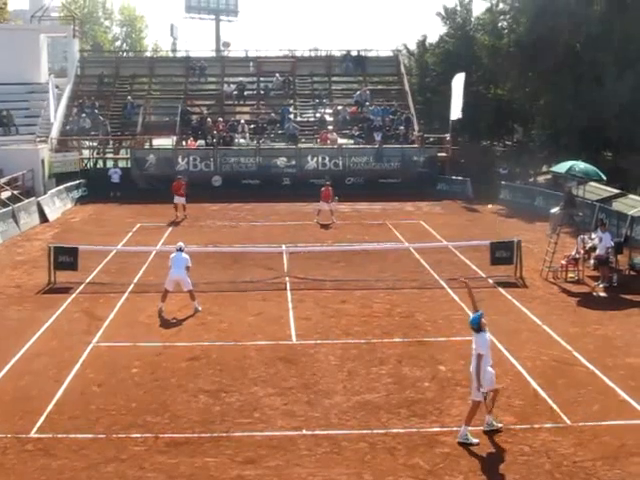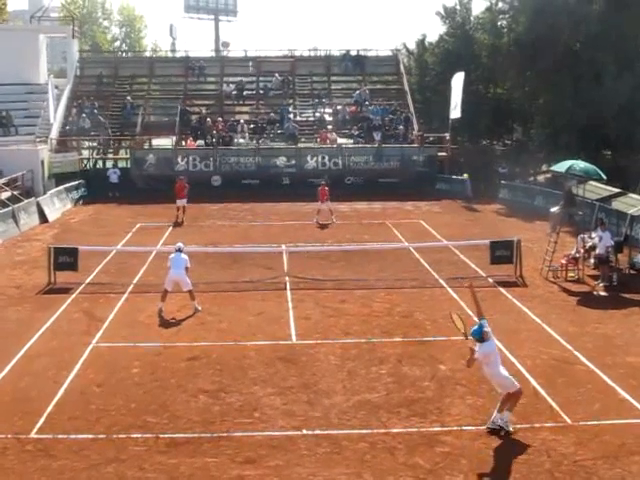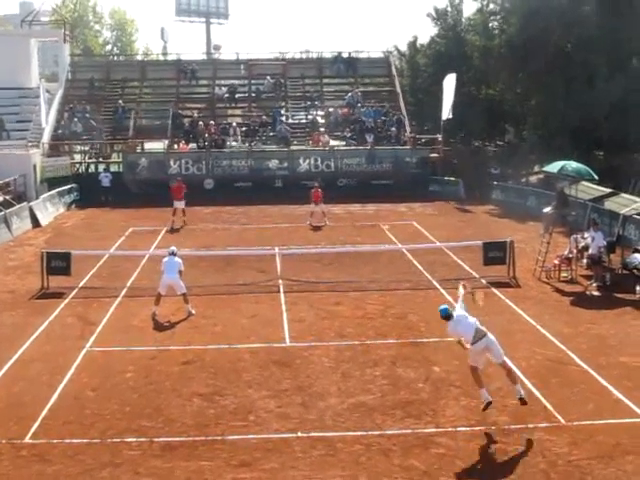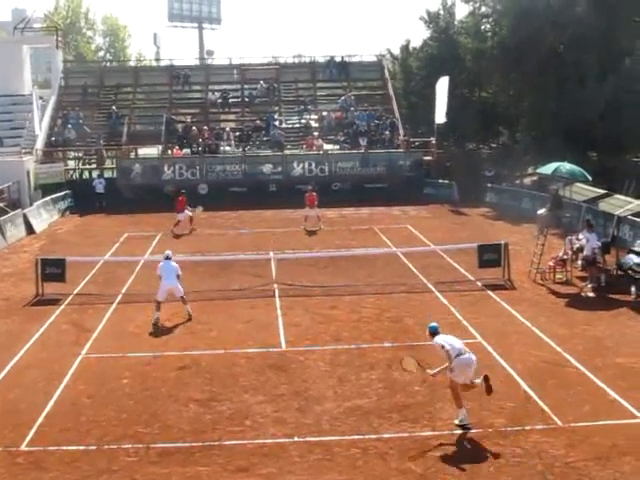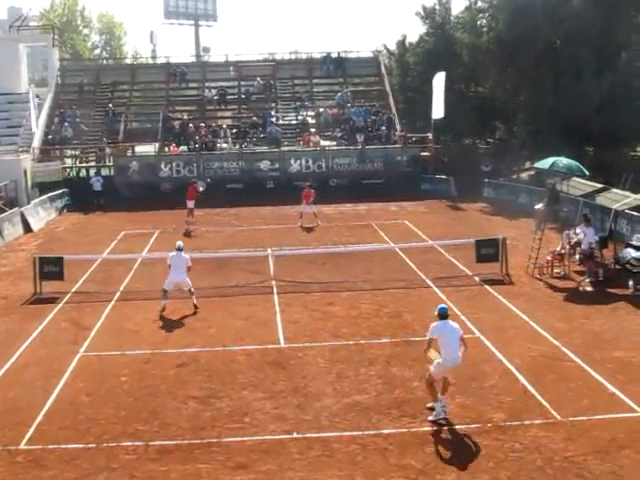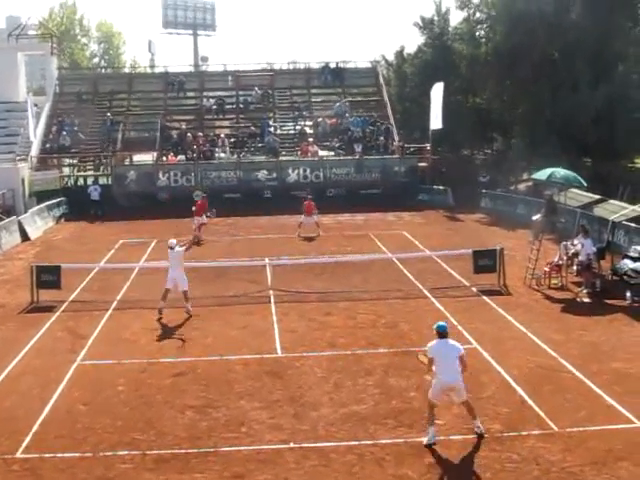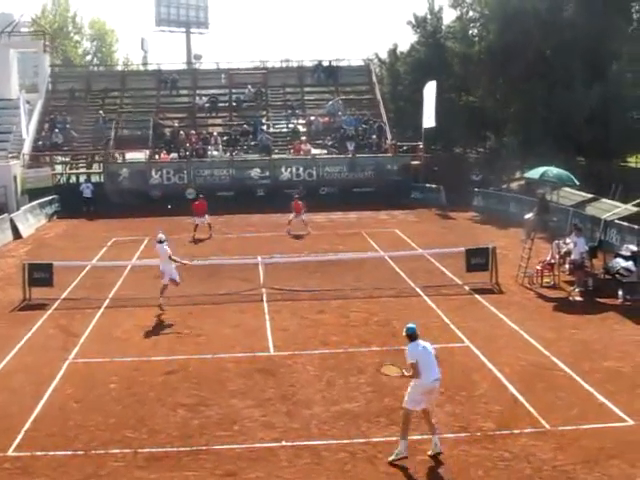
dt=0.4s
person 1, frame 1
left shoulder: (480, 330)
right shoulder: (482, 340)
left elbow: (474, 307)
right elbow: (478, 362)
left wrist: (469, 288)
right wrist: (478, 382)
left hip: (486, 369)
right hip: (481, 372)
left knee: (495, 391)
right knee: (477, 403)
left ankle: (489, 422)
right ankle: (463, 435)
person 1, frame 2
left shoulder: (483, 329)
right shoulder: (483, 349)
left elbow: (479, 312)
right elbow: (469, 365)
left wrist: (473, 292)
right wrist: (472, 354)
left hip: (496, 371)
right hip: (496, 374)
left knee: (509, 393)
right knee: (518, 392)
left ankle: (494, 421)
right ankle: (503, 420)
person 1, frame 3
left shoulder: (450, 329)
right shoulder: (459, 313)
left elbow: (460, 343)
right elbow: (462, 295)
left wrist: (467, 347)
right wrist: (462, 287)
left hip: (477, 347)
right hip: (486, 340)
left knee: (473, 368)
right knee: (506, 367)
left ankle: (485, 397)
right ankle: (519, 393)
person 1, frame 4
left shoulder: (437, 340)
right shoulder: (448, 337)
left elbow: (446, 349)
right elbow: (450, 363)
left wrist: (451, 365)
right wrist: (436, 371)
left hip: (460, 360)
right hip: (470, 358)
left knee: (453, 387)
right knee: (463, 388)
left ankle: (463, 418)
right ankle: (481, 381)
person 1, frame 5
left shoulder: (434, 326)
right shoulder: (455, 326)
left elbow: (428, 347)
right elbow: (465, 345)
left wrist: (426, 349)
left hip: (445, 361)
right hip: (457, 360)
left knee: (429, 381)
right knee: (443, 376)
left ankle: (439, 411)
right ankle: (440, 402)
person 1, frame 6
left shoulder: (431, 346)
right shoulder: (456, 345)
left elbow: (429, 367)
right elbow: (464, 366)
left hip: (440, 382)
right hip: (456, 381)
left knee: (431, 406)
right knee: (465, 402)
left ankle: (431, 436)
right ankle: (478, 427)
person 1, frame 7
left shoulder: (410, 349)
right shoulder: (427, 345)
left elbow: (416, 374)
right elbow: (437, 364)
left wrist: (406, 375)
left hip: (421, 384)
right hip: (435, 382)
left knee: (406, 416)
right knee: (426, 413)
left ankle: (401, 450)
right ankle: (436, 446)
